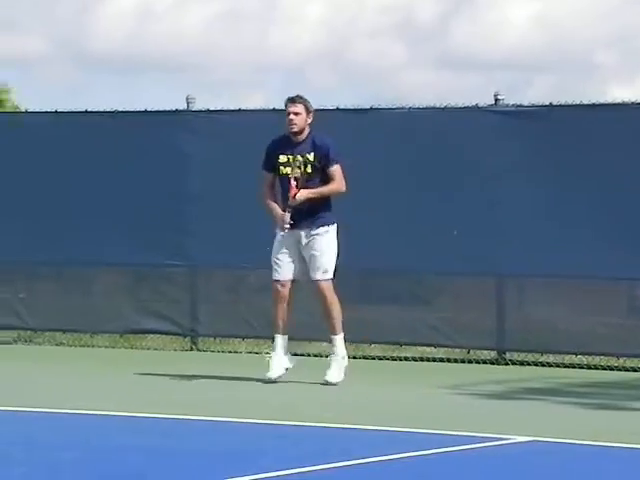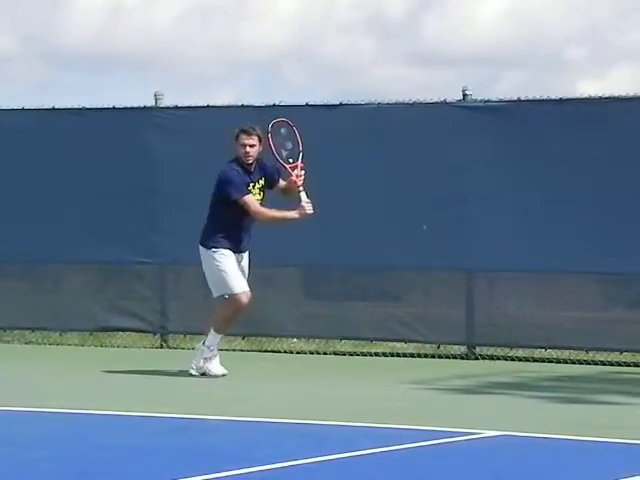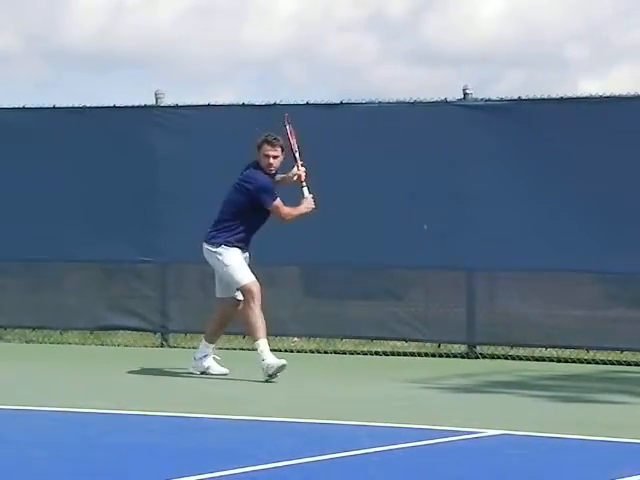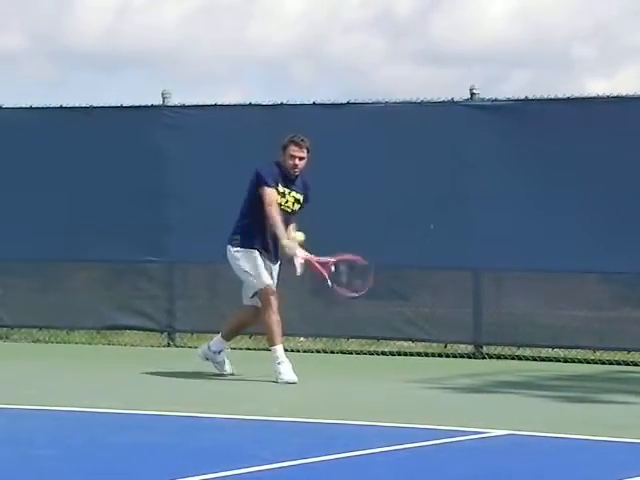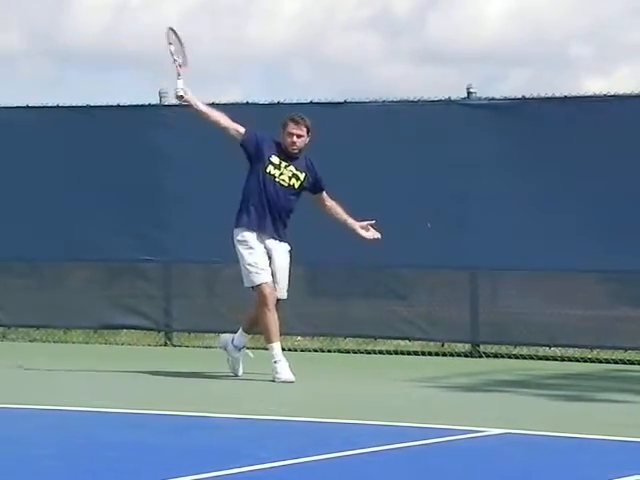
dt=1s
person 1, frame 1
left shoulder: (322, 145)
right shoulder: (275, 147)
left elbow: (340, 185)
right elbow: (268, 188)
left wrist: (308, 193)
right wrist: (276, 212)
left hip: (319, 227)
right hip: (288, 229)
left knee: (324, 288)
right knee: (281, 289)
left ankle: (339, 354)
right ankle: (280, 354)
person 1, frame 2
left shoulder: (264, 168)
right shoulder: (231, 174)
left elbow: (285, 189)
right elbow: (257, 212)
left wrist: (295, 183)
right wrist: (296, 214)
left hip: (240, 247)
right hip: (217, 246)
left knee: (233, 302)
right knee: (241, 298)
left ankle: (202, 359)
right ankle: (209, 348)
person 1, frame 3
left shoulder: (264, 173)
right shoulder: (258, 180)
right elbow: (284, 214)
left wrist: (288, 177)
right wrist: (304, 207)
left hip: (232, 247)
right hip: (222, 246)
left knee: (232, 304)
right knee: (252, 291)
left ankle: (202, 357)
right ankle: (266, 358)
person 1, frame 4
left shoulder: (303, 186)
right shoulder: (267, 172)
right elbow: (271, 208)
left wrist: (291, 244)
right wrist: (287, 242)
left hip: (271, 254)
right hip: (244, 248)
left knee: (254, 309)
right knee: (270, 298)
left ankle: (214, 348)
right ankle: (281, 363)
person 1, frame 5
left shoulder: (307, 168)
right shoulder: (263, 147)
left elbow: (326, 202)
right elbow: (227, 123)
left wrist: (354, 224)
right wrist: (191, 99)
left hip: (278, 240)
right hip: (250, 234)
left knee: (273, 300)
right knee: (267, 296)
left ankle: (235, 342)
right ankle: (279, 362)
